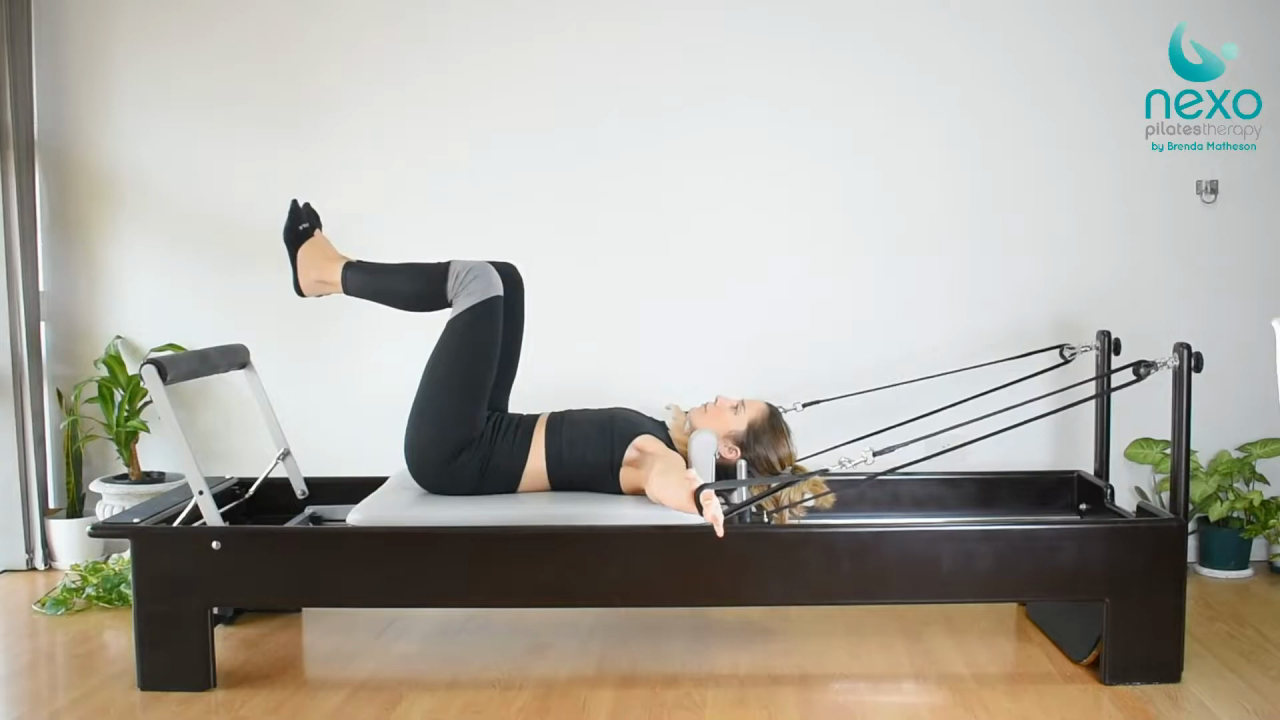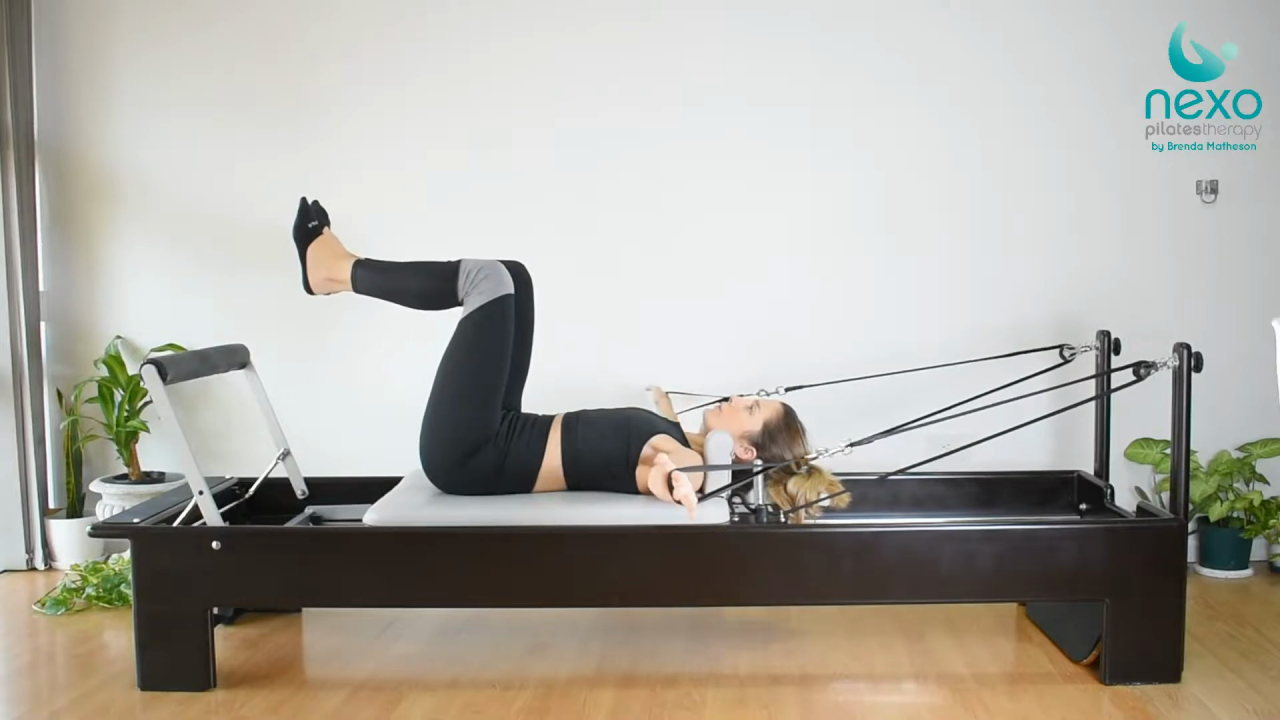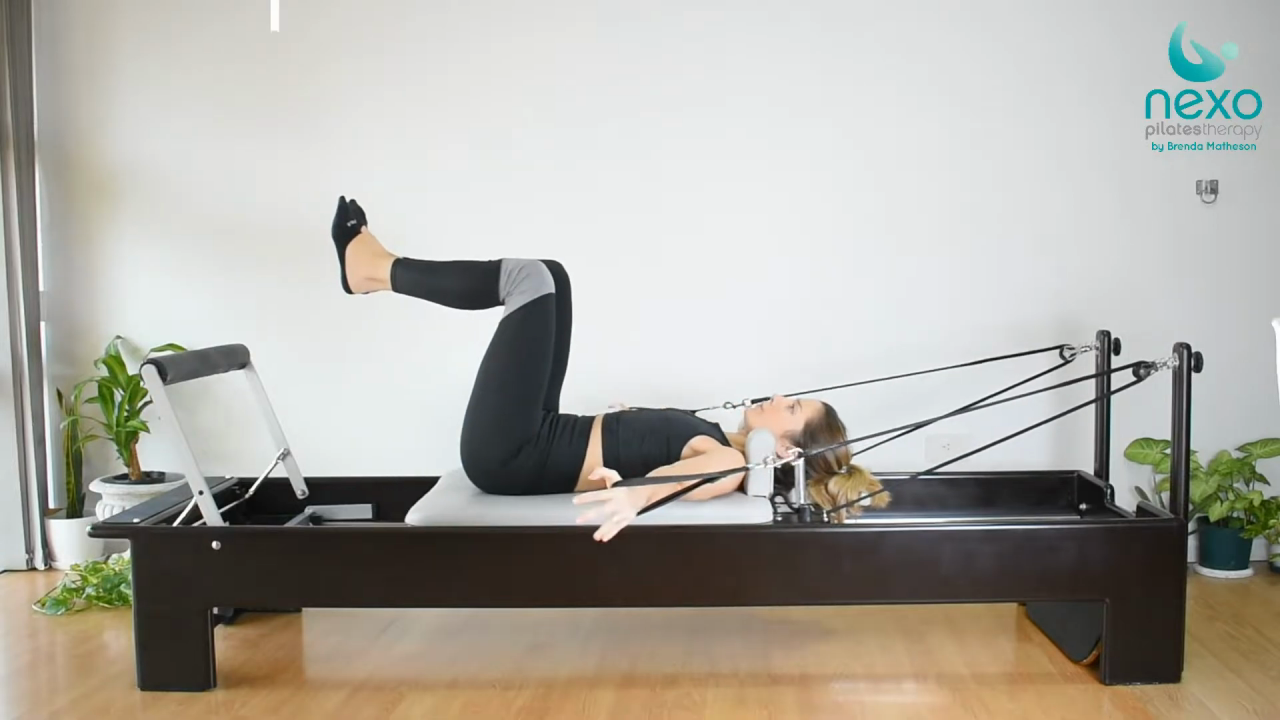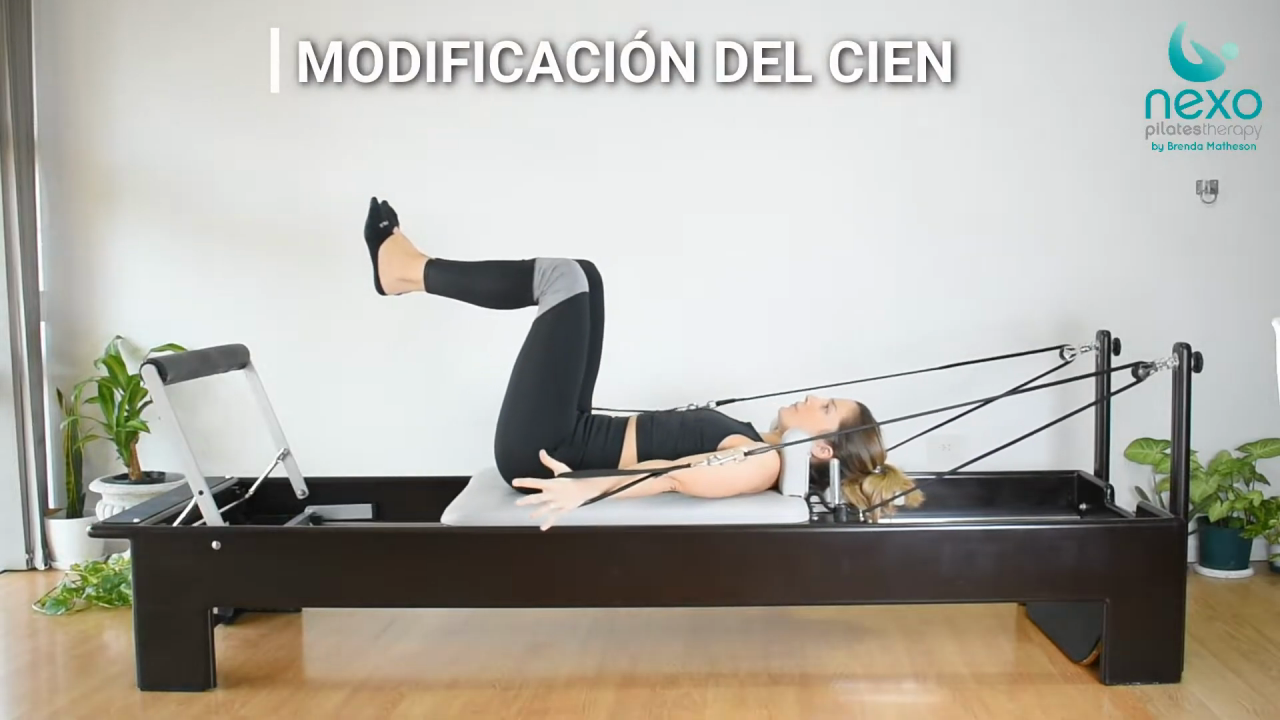
dt=0.5s
person 1, frame 1
left shoulder: (672, 462)
right shoulder: (675, 446)
left elbow: (663, 482)
left wrist: (695, 495)
right wrist: (679, 417)
left hip: (454, 459)
right hip: (486, 440)
left knee: (478, 280)
right knee: (500, 278)
left ankle: (330, 273)
right ankle: (334, 274)
person 1, frame 2
left shoulder: (691, 463)
right shoulder: (685, 443)
left elbow: (666, 476)
left wrist: (674, 481)
right wrist: (665, 401)
left hip: (471, 459)
right hip: (503, 440)
left knee: (488, 279)
right knee: (509, 277)
left ankle: (341, 270)
right ankle: (343, 273)
person 1, frame 3
left shoulder: (730, 468)
right shoulder: (723, 445)
left elbow: (672, 478)
left wrist: (630, 494)
right wrist: (627, 411)
left hip: (509, 458)
right hip: (537, 446)
left knee: (529, 278)
right knee: (545, 276)
left ankle: (380, 270)
right ankle: (381, 271)
person 1, frame 4
left shoulder: (761, 464)
right shoulder: (755, 445)
left elbow: (674, 475)
left wrist: (586, 488)
left hip: (543, 454)
right hip: (574, 441)
left knee: (564, 278)
right knee: (577, 277)
left ankle: (412, 270)
right ankle: (413, 273)
